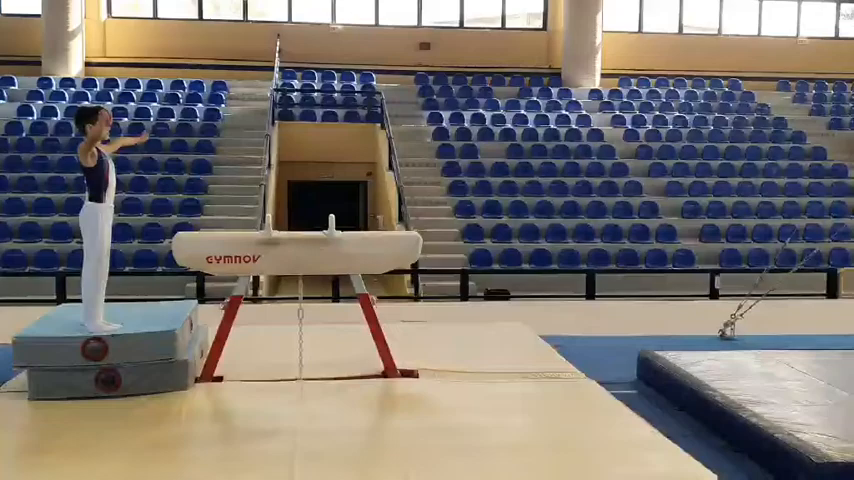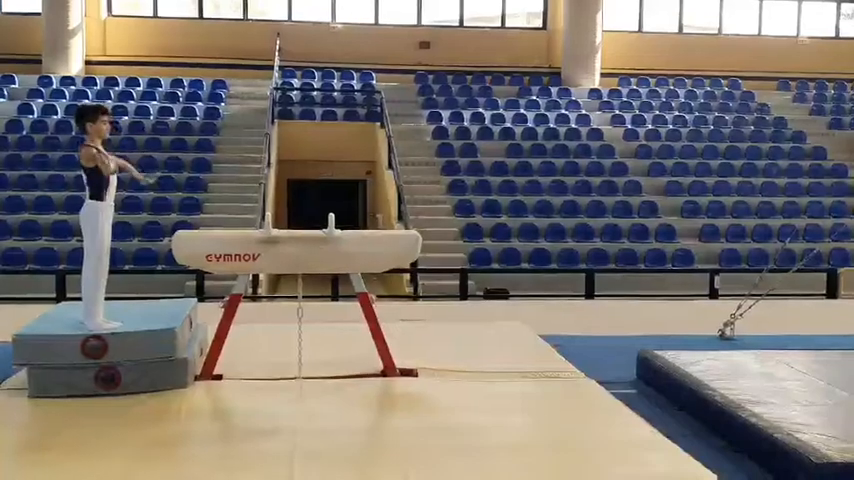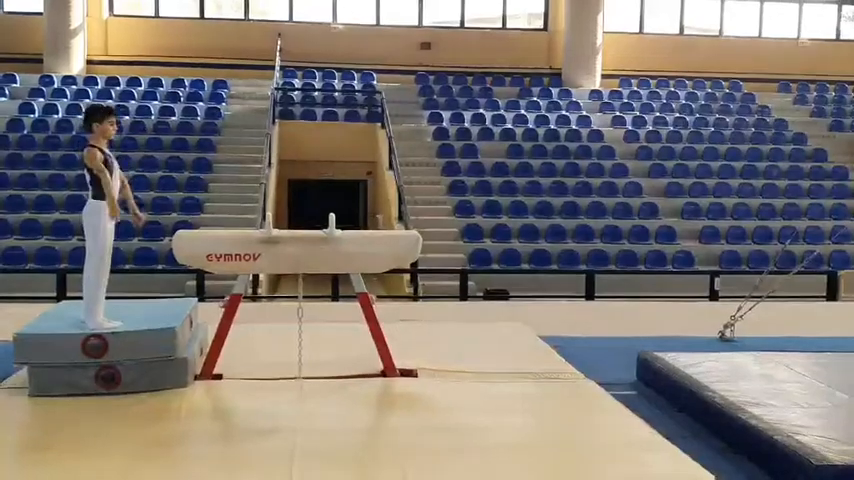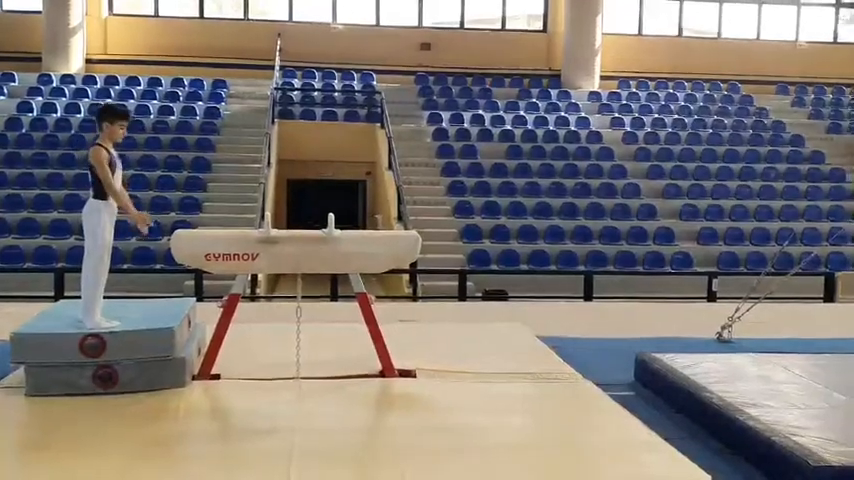
dt=0.3s
person 1, frame 1
left shoulder: (102, 149)
right shoulder: (87, 150)
left elbow: (119, 142)
right elbow: (92, 139)
left wrist: (138, 139)
right wrist: (103, 125)
left hip: (103, 212)
right hip: (95, 212)
left knee: (98, 265)
right knee: (95, 265)
left ankle: (93, 317)
right ankle: (93, 320)
person 1, frame 2
left shoulder: (100, 150)
right shoulder: (88, 151)
left elbow: (119, 161)
right elbow: (96, 156)
left wrist: (137, 174)
right wrist: (105, 165)
left hip: (103, 210)
right hip: (96, 210)
left knee: (97, 264)
right knee: (96, 263)
left ankle: (92, 315)
right ankle: (93, 318)
person 1, frame 3
left shoulder: (105, 151)
right shoulder: (92, 152)
left elbow: (121, 180)
right elbow: (104, 179)
left wrist: (133, 207)
right wrist: (113, 205)
left hip: (106, 211)
right hip: (99, 210)
left knee: (99, 264)
right knee: (97, 263)
left ankle: (93, 314)
right ankle: (94, 318)
person 1, frame 4
left shoulder: (111, 152)
right shoulder: (98, 151)
left elbow: (119, 186)
right elbow: (109, 186)
left wrist: (134, 212)
right wrist: (132, 212)
left hip: (107, 210)
right hip: (98, 210)
left knee: (99, 263)
right knee: (96, 263)
left ankle: (91, 314)
right ankle: (91, 317)
